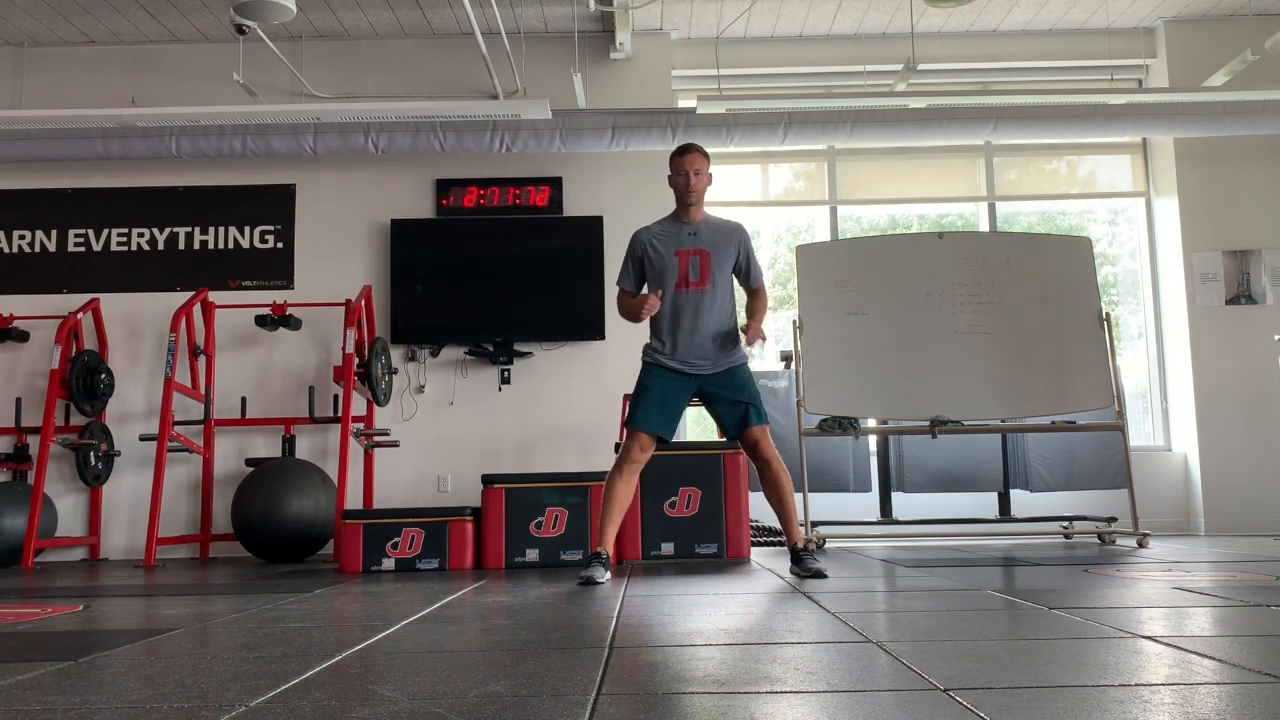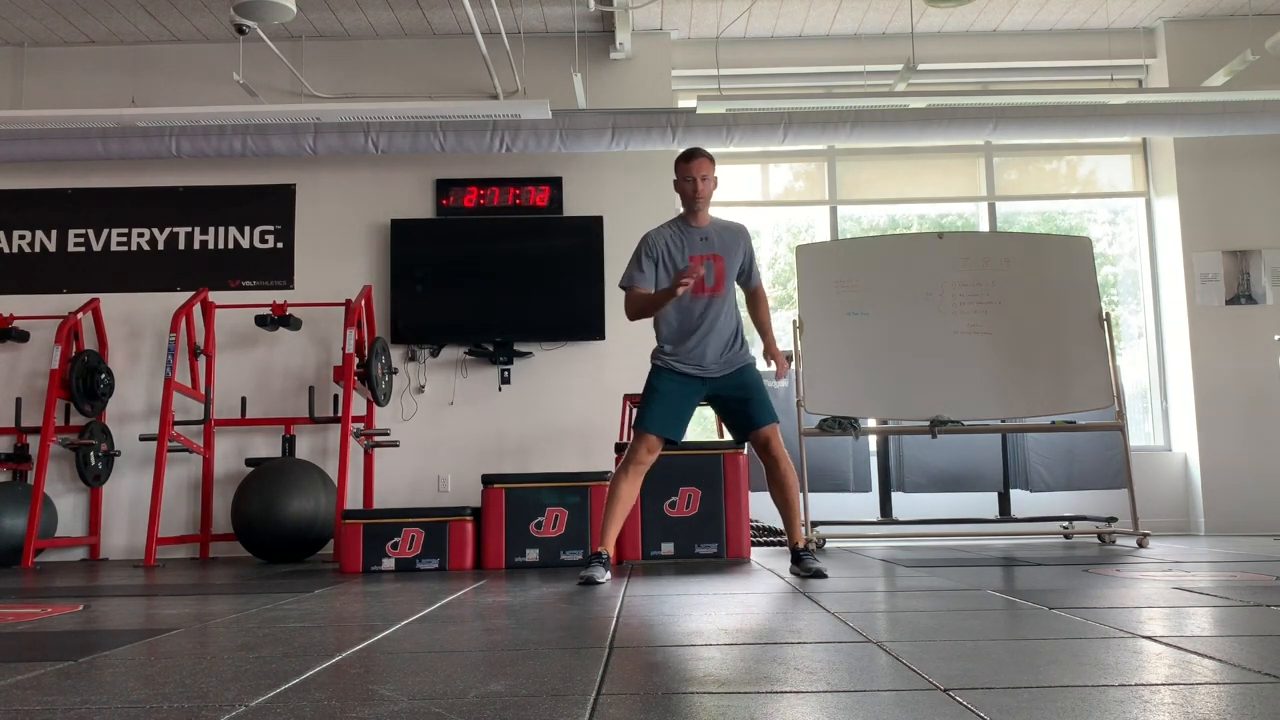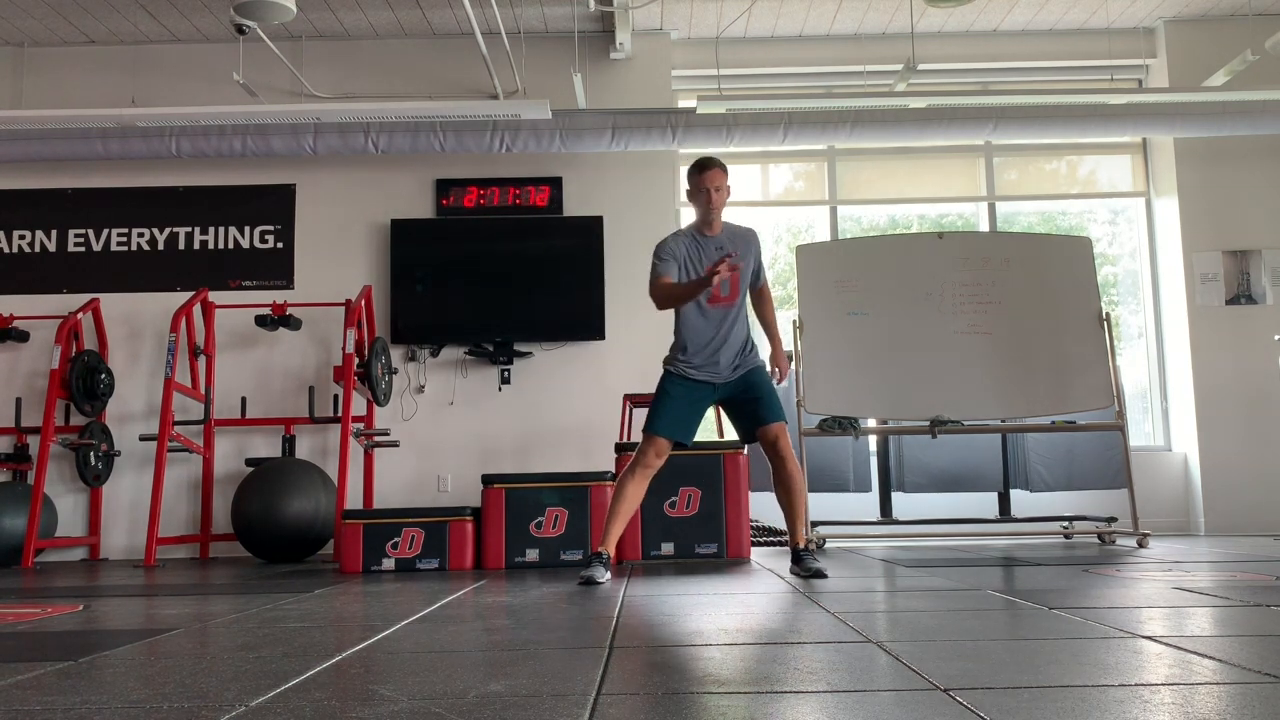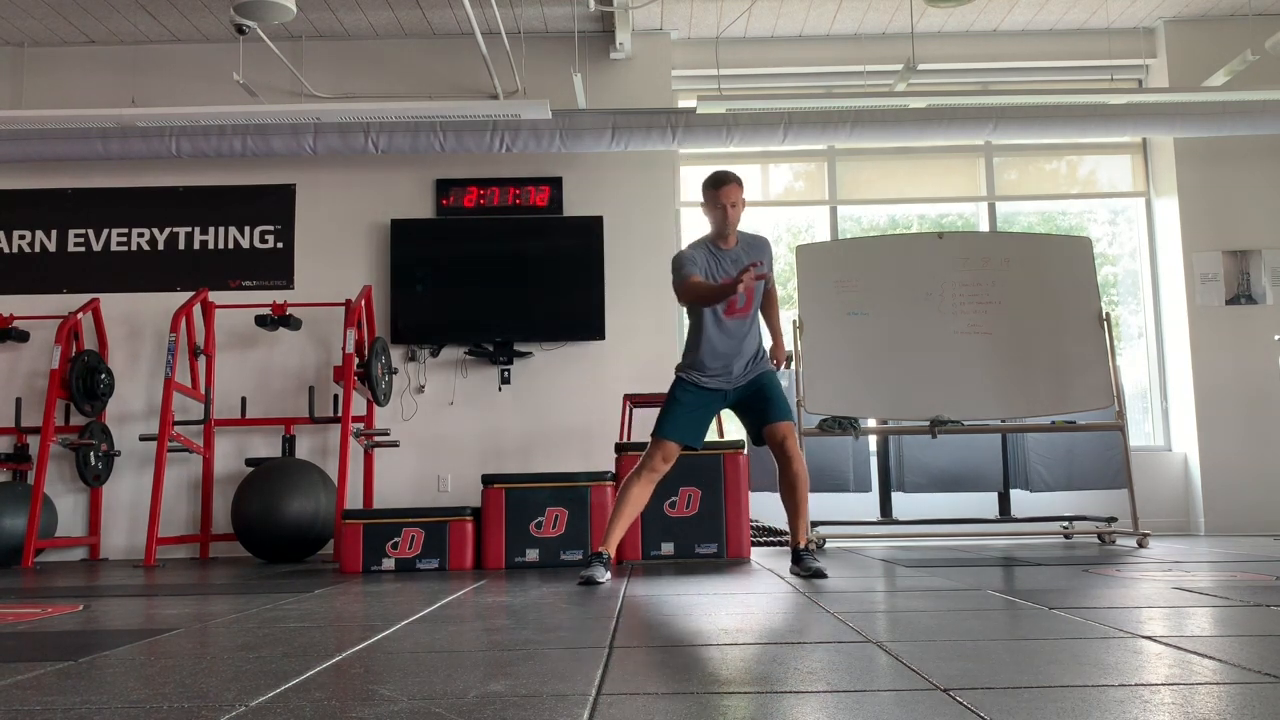
dt=0.2s
person 1, frame 1
left shoulder: (733, 234)
right shoulder: (647, 238)
left elbow: (756, 289)
right elbow: (624, 304)
left wrist: (755, 324)
right wrist: (641, 307)
left hip: (725, 363)
right hip: (666, 364)
left knee: (762, 447)
right knee: (633, 452)
left ankle: (799, 550)
right ankle: (602, 555)
person 1, frame 2
left shoulder: (737, 235)
right shoulder: (656, 241)
left elbow: (755, 291)
right elbow: (633, 307)
left wrist: (770, 344)
right wrist: (673, 289)
left hip: (733, 363)
right hip: (675, 367)
left knee: (772, 446)
right knee: (640, 454)
left ankle: (799, 550)
right ankle: (602, 556)
person 1, frame 3
left shoulder: (747, 239)
right shoulder: (672, 247)
right elbow: (661, 296)
left wrist: (776, 344)
right wrist: (708, 280)
left hip: (744, 367)
right hip: (688, 371)
left knee: (780, 444)
right knee: (648, 457)
left ankle: (800, 550)
right ankle: (603, 555)
person 1, frame 4
left shoulder: (759, 246)
right shoulder: (689, 259)
right elbow: (692, 295)
left wrist: (777, 339)
right wrist: (732, 286)
left hip: (754, 372)
right hip: (699, 378)
left knee: (787, 443)
right knee: (656, 460)
left ankle: (801, 550)
right ankle: (603, 555)
